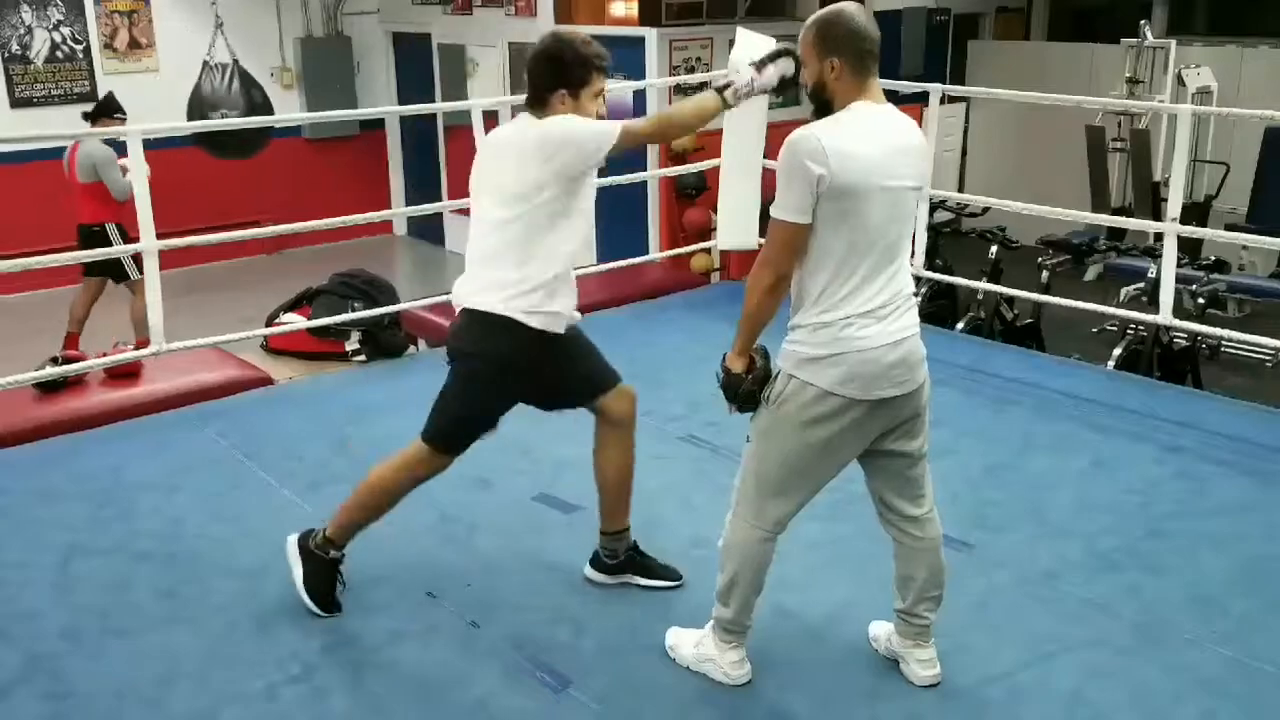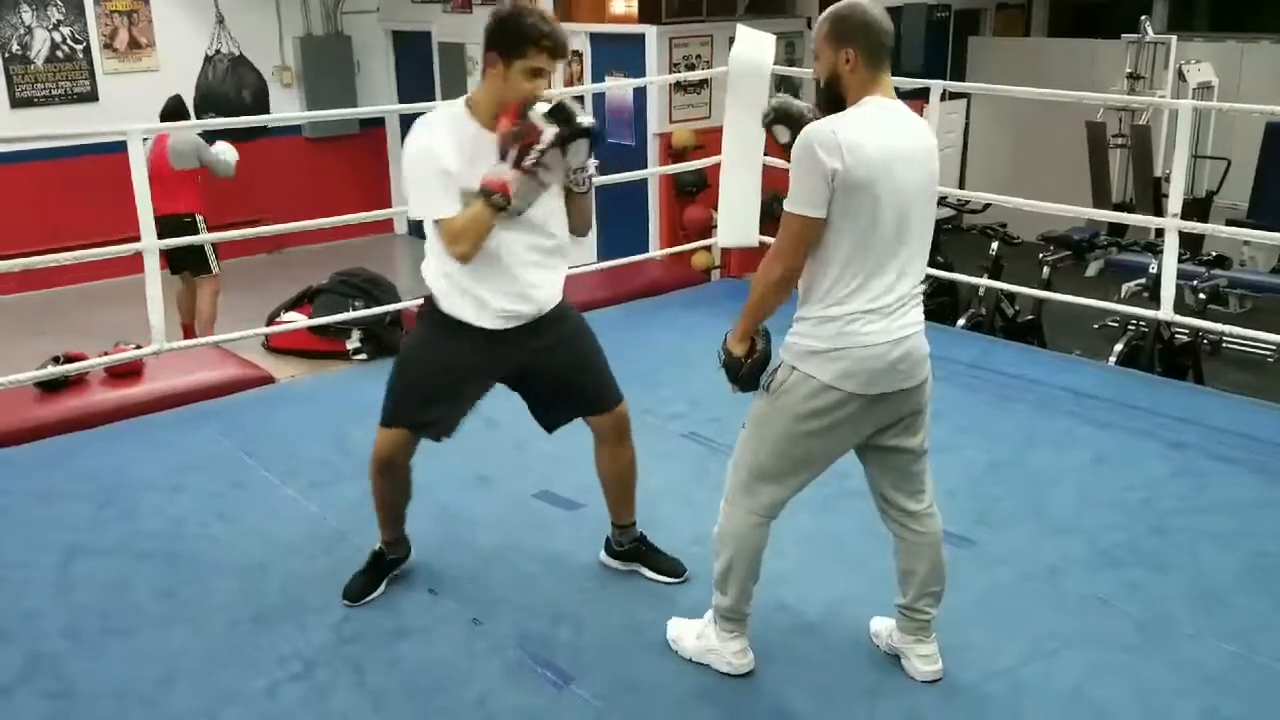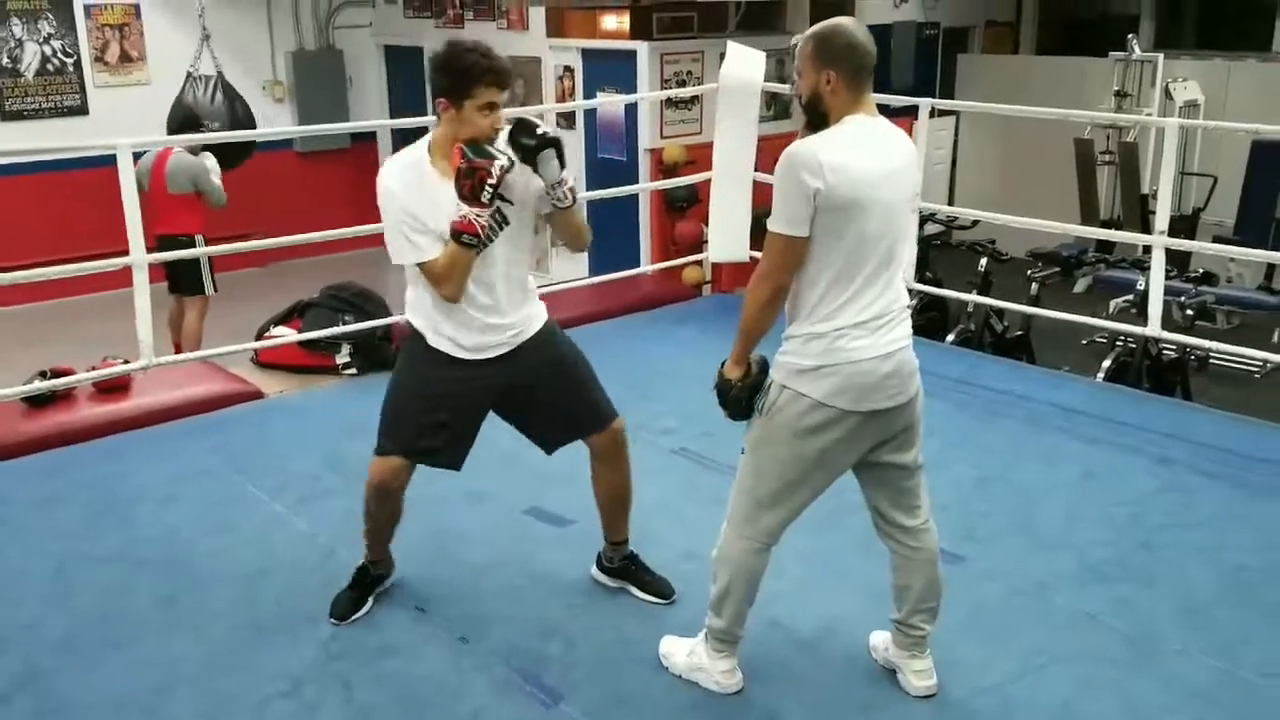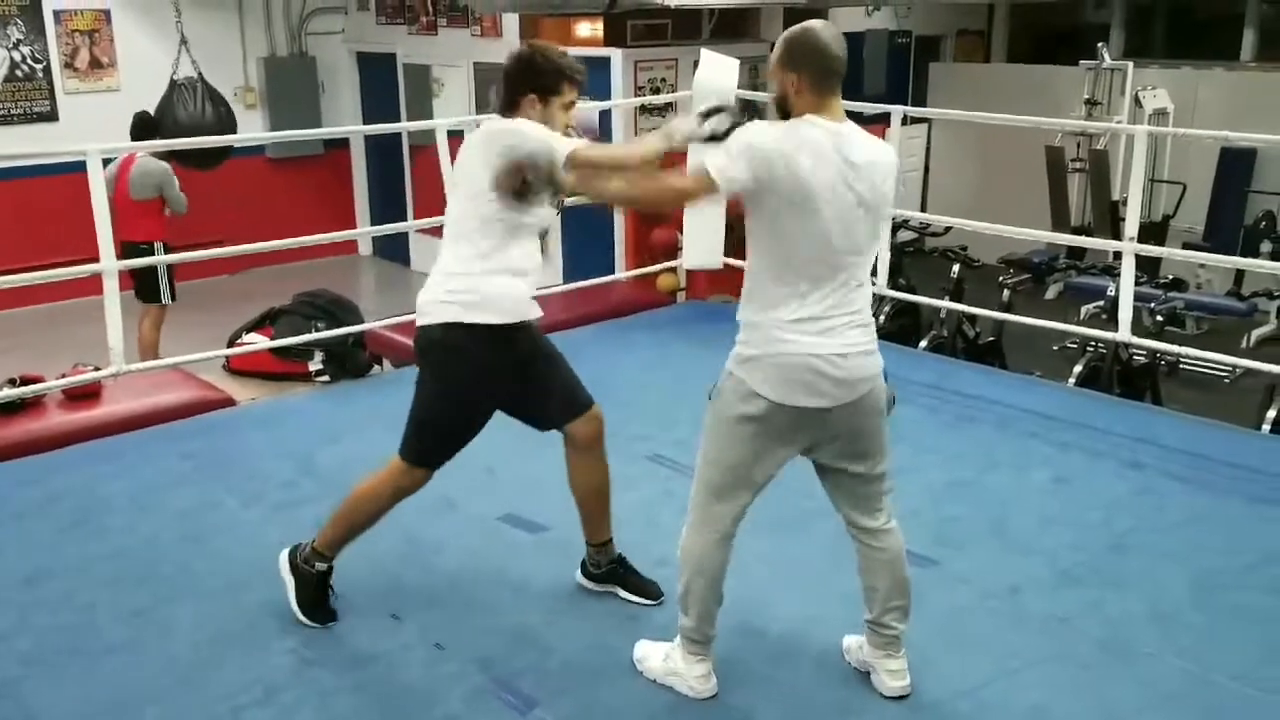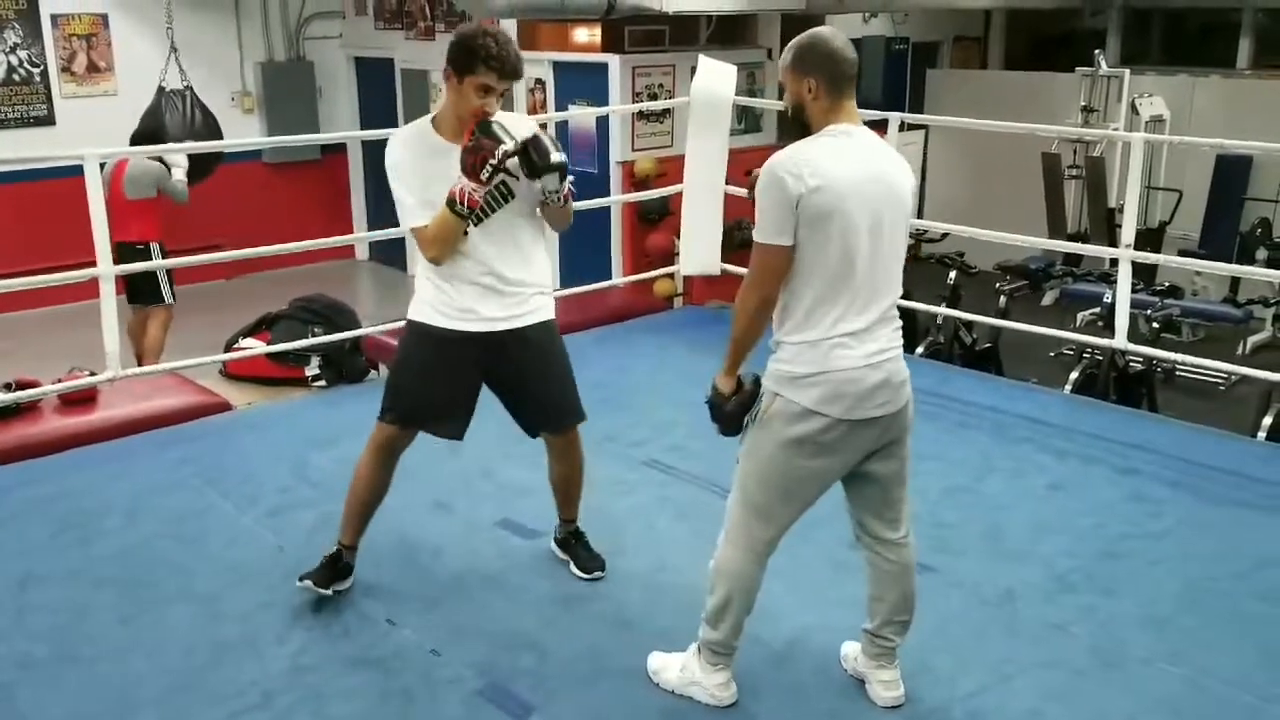
dt=1s
person 1, frame 1
left shoulder: (811, 145)
right shoulder: (911, 136)
left elbow: (773, 269)
left wrist: (741, 350)
left hip: (826, 370)
right hip: (902, 359)
left knee: (756, 511)
right knee: (911, 508)
left ankle: (725, 646)
right ankle: (917, 644)
person 1, frame 2
left shoulder: (827, 139)
right shoulder: (920, 133)
left elbow: (786, 261)
left wrist: (743, 334)
left hip: (829, 362)
right hip: (906, 355)
left knee: (749, 493)
right knee: (911, 501)
left ankle: (727, 635)
right ankle: (918, 639)
person 1, frame 3
left shoulder: (807, 158)
right shoulder: (902, 146)
left elbow: (773, 278)
left wrist: (739, 358)
right wrist: (814, 118)
left hip: (821, 380)
right hip: (895, 372)
left knee: (750, 522)
right knee: (907, 519)
left ankle: (717, 655)
right ankle: (913, 654)
person 1, frame 4
left shoulder: (767, 143)
right shoulder: (880, 157)
left elbow: (673, 191)
left wrist: (590, 184)
left hip: (771, 376)
right hip: (855, 373)
left knee: (710, 520)
right knee: (872, 518)
left ankle: (693, 659)
right ankle: (887, 656)
person 1, frame 5
left shoulder: (791, 167)
right shoulder: (894, 165)
left elbow: (761, 289)
left wrist: (729, 371)
left hip: (811, 392)
right hip: (887, 384)
left knee: (748, 534)
right knee: (888, 532)
left ankle: (711, 668)
right ankle: (881, 665)
person 2, frame 1
left shoulder: (512, 139)
right shoulder: (554, 133)
right elbow: (660, 127)
right wrist: (745, 83)
left hip: (540, 323)
right hip: (498, 328)
left knee: (619, 408)
right knee: (432, 454)
left ankle: (614, 552)
right ankle: (320, 547)
person 2, frame 2
left shoulder: (539, 128)
right shoulder: (432, 136)
left elbow: (579, 228)
right elbow: (460, 245)
left wrist: (578, 163)
right wrist: (508, 173)
left hip: (540, 311)
right hip: (457, 317)
left knee: (613, 419)
right knee: (391, 445)
left ankle: (625, 542)
right ankle: (393, 548)
person 2, frame 3
left shoulder: (519, 150)
right shoulder: (402, 177)
left elbow: (578, 239)
right elbow: (445, 284)
left wrist: (553, 172)
right wrist: (475, 209)
left hip: (526, 333)
right hip: (445, 343)
left knee: (609, 437)
right knee: (388, 472)
left ankle: (617, 558)
right ankle: (374, 567)
person 2, frame 4
left shoulder: (515, 153)
right shoulder: (501, 134)
right elbow: (612, 159)
left wrist: (546, 177)
right wrist: (685, 130)
left hip: (507, 323)
right hip: (462, 328)
left knee: (586, 429)
right knee: (414, 469)
left ankle: (602, 561)
right ankle: (311, 558)
person 2, frame 5
left shoulder: (522, 135)
right shoulder: (408, 145)
left elbow: (561, 224)
right elbow: (435, 248)
left wrist: (553, 181)
right wrist: (468, 185)
left hip: (525, 316)
right hip: (442, 321)
left knee: (563, 432)
right knee: (388, 438)
left ankle: (568, 533)
right ankle: (343, 555)
person 3, frame 1
left shoulder: (73, 150)
right shoulder: (102, 152)
right elbow: (121, 193)
left wrist: (116, 172)
right wrist: (131, 177)
left hip: (87, 229)
right hip: (106, 230)
left knee: (91, 288)
right knee: (141, 288)
left ankle: (69, 347)
right ankle: (144, 347)
person 3, frame 2
left shoulder: (146, 150)
right shoulder: (189, 141)
right elbow: (226, 171)
right wrist: (230, 159)
left hip: (162, 223)
right hip: (188, 220)
left knee: (188, 282)
right knee: (209, 285)
left ankle: (190, 337)
person 3, frame 3
left shoulder: (147, 160)
right shoulder: (192, 164)
left elbow: (137, 188)
right elbow: (220, 200)
right wrist: (213, 175)
left hip: (163, 240)
right hip: (188, 240)
left knee: (179, 300)
right knee: (196, 306)
left ankle: (180, 354)
person 3, frame 4
left shoulder: (114, 168)
right shoulder: (158, 169)
left elbow: (116, 206)
right elbow: (181, 207)
right wrist: (171, 189)
left hip: (128, 245)
right hip: (150, 247)
left knee: (150, 308)
right knee: (155, 313)
left ankle: (151, 361)
person 3, frame 5
left shoulder: (110, 169)
right shoulder: (153, 168)
right elbow: (181, 197)
right wrist: (179, 168)
left hip: (122, 248)
right hip: (145, 248)
left knee: (139, 311)
right knee: (161, 314)
left ankle: (143, 366)
